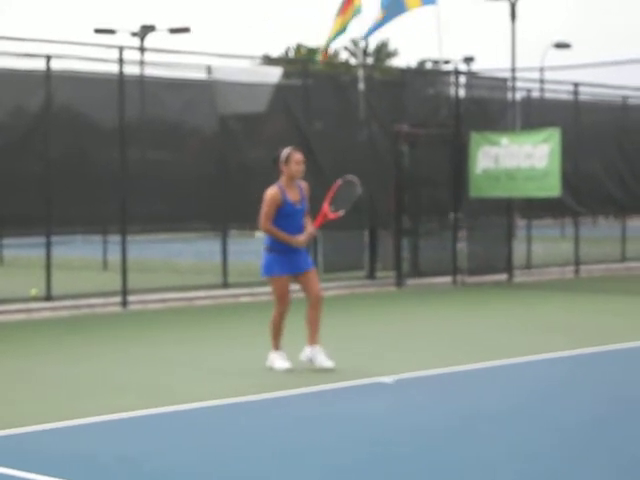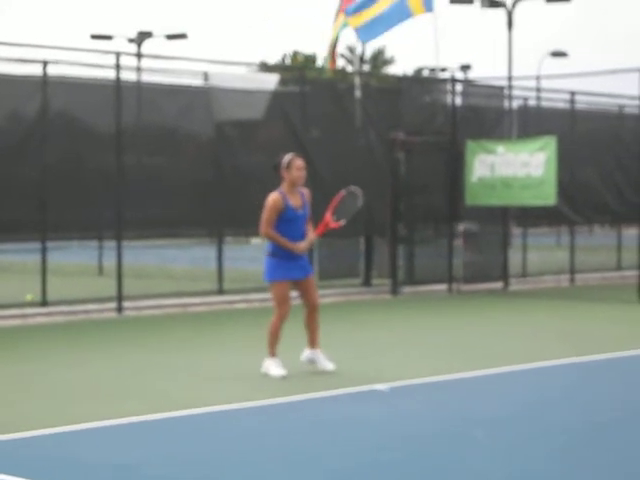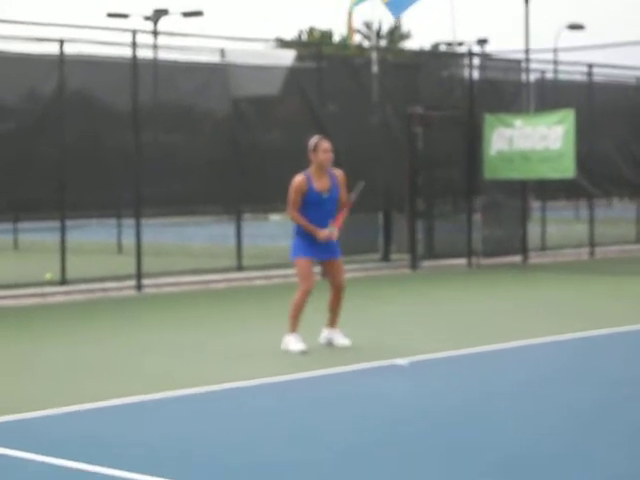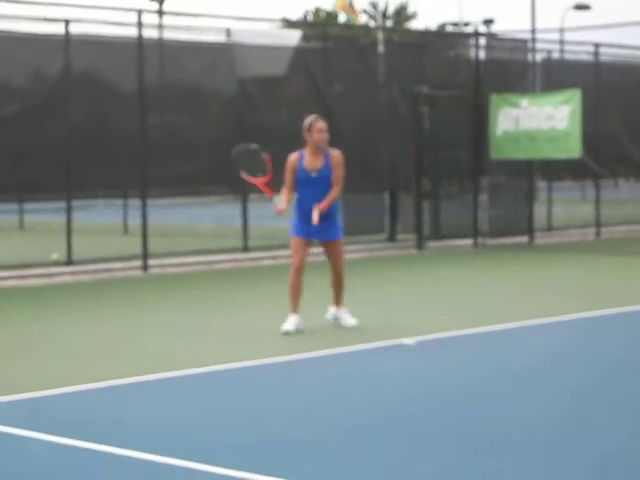
dt=0.3s
person 1, frame 1
left shoulder: (303, 187)
right shoulder: (274, 193)
right elbow: (264, 225)
left wrist: (309, 228)
right wrist: (292, 239)
left hip: (300, 253)
right hip: (278, 255)
left knee: (316, 297)
right knee: (282, 305)
left ankle: (313, 349)
right ankle: (275, 353)
person 1, frame 2
left shoulder: (305, 194)
right shoulder: (276, 198)
right elbow: (265, 230)
left wrist: (310, 235)
right wrist: (293, 245)
left hip: (300, 259)
right hip: (280, 261)
left knee: (313, 305)
right knee: (282, 311)
left ankle: (313, 351)
right ankle: (271, 359)
person 1, frame 3
left shoulder: (338, 176)
right shoulder: (300, 181)
left elbow: (343, 205)
right elbow: (292, 212)
left wrist: (336, 227)
right wrist: (315, 231)
left hip: (329, 242)
right hip: (304, 241)
left knee: (339, 285)
right knee: (306, 287)
left ankle: (330, 330)
right ankle: (292, 335)
person 1, frame 4
left shoulder: (335, 156)
right shoulder: (294, 159)
left elbow: (337, 188)
right elbow: (288, 189)
left wrist: (319, 208)
right wrist: (283, 203)
left hip: (328, 220)
right hip: (301, 221)
left knee: (338, 268)
right knee: (297, 265)
left ankle: (338, 309)
right ankle: (294, 316)
